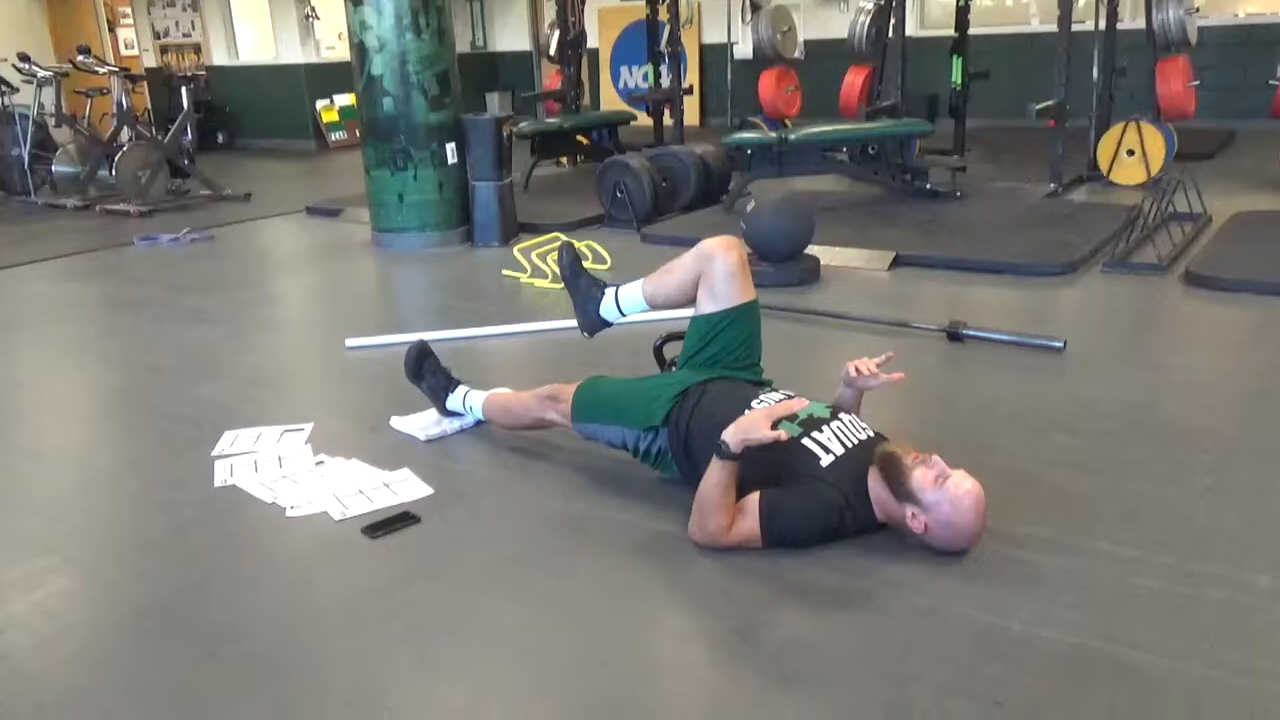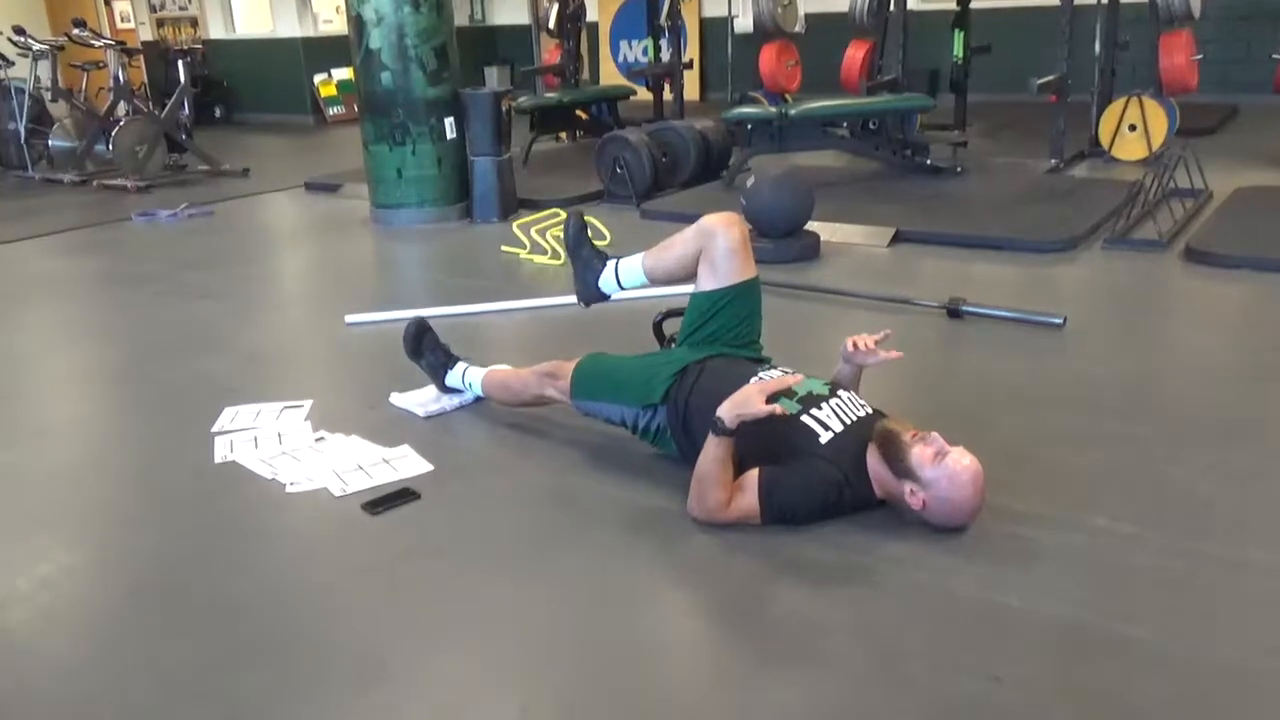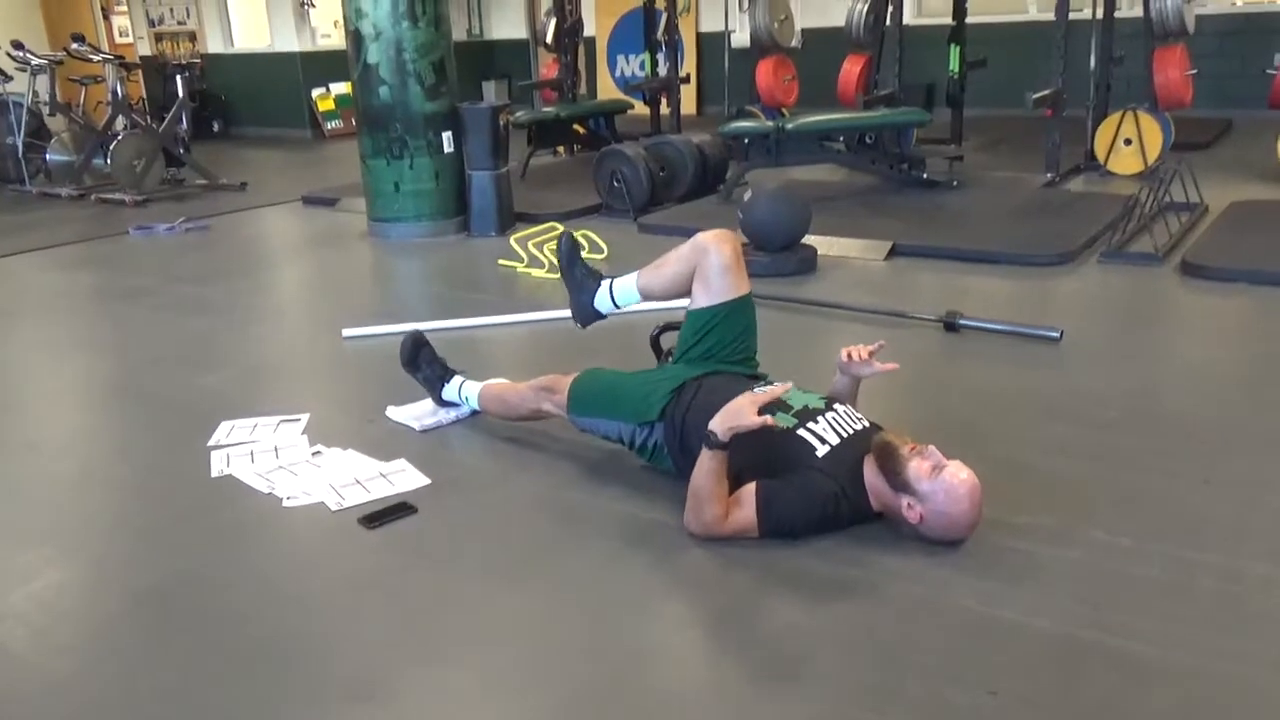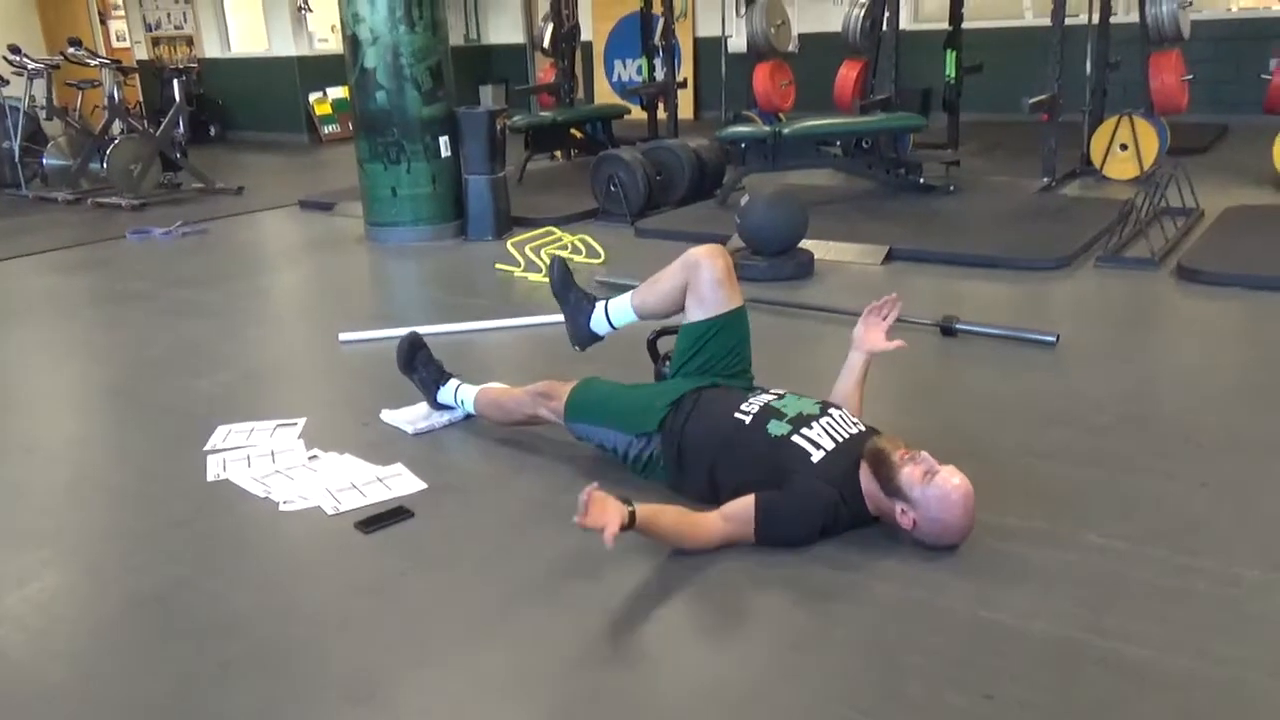
dt=0.4s
person 1, frame 1
left shoulder: (826, 508)
right shoulder: (882, 460)
left elbow: (709, 530)
left wrist: (732, 443)
right wrist: (852, 388)
left hip: (679, 417)
right hip: (734, 384)
left knee: (554, 401)
right knee: (722, 254)
left ankle: (460, 399)
right ankle: (606, 304)
person 1, frame 2
left shoulder: (825, 486)
right shoulder: (881, 436)
left elbow: (708, 507)
left wrist: (727, 420)
right wrist: (851, 366)
left hip: (679, 395)
right hip: (735, 364)
left knee: (552, 379)
right knee: (722, 231)
left ankle: (459, 377)
right ankle: (606, 276)
person 1, frame 3
left shoulder: (823, 498)
right shoulder: (878, 450)
left elbow: (705, 521)
left wrist: (718, 432)
right wrist: (847, 377)
left hip: (676, 411)
right hip: (729, 378)
left knee: (549, 392)
right knee: (716, 248)
left ankle: (455, 390)
right ankle: (601, 296)
person 1, frame 4
left shoulder: (817, 504)
right shoulder: (876, 455)
left elbow: (706, 529)
left wrist: (627, 514)
right wrist: (860, 355)
left hip: (673, 427)
right hip: (727, 394)
left knee: (547, 398)
right knee: (706, 262)
left ankle: (453, 394)
right ankle: (597, 319)
